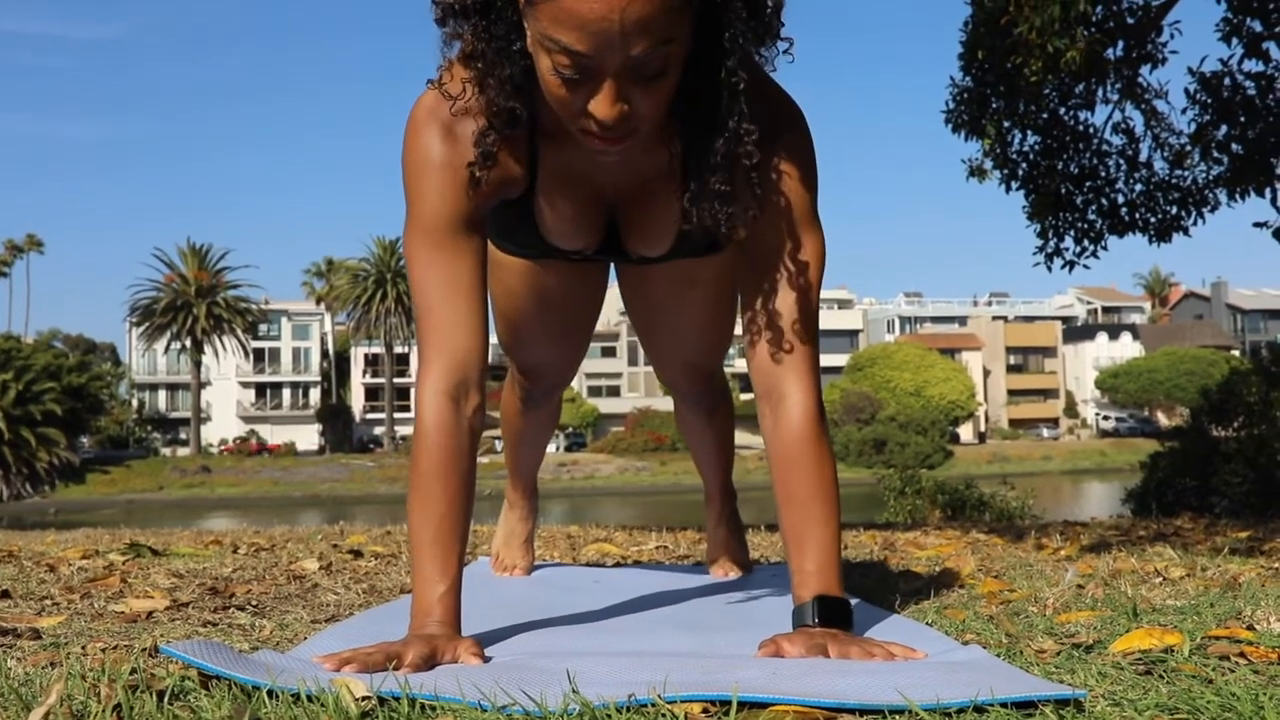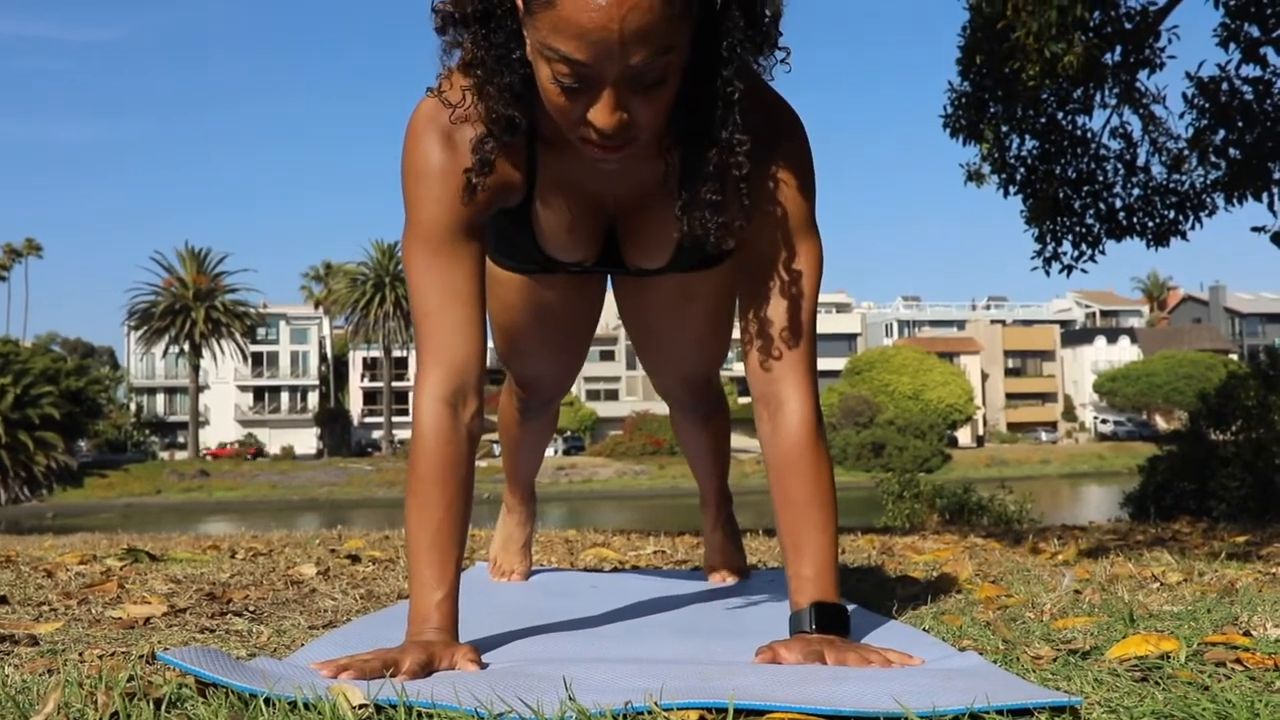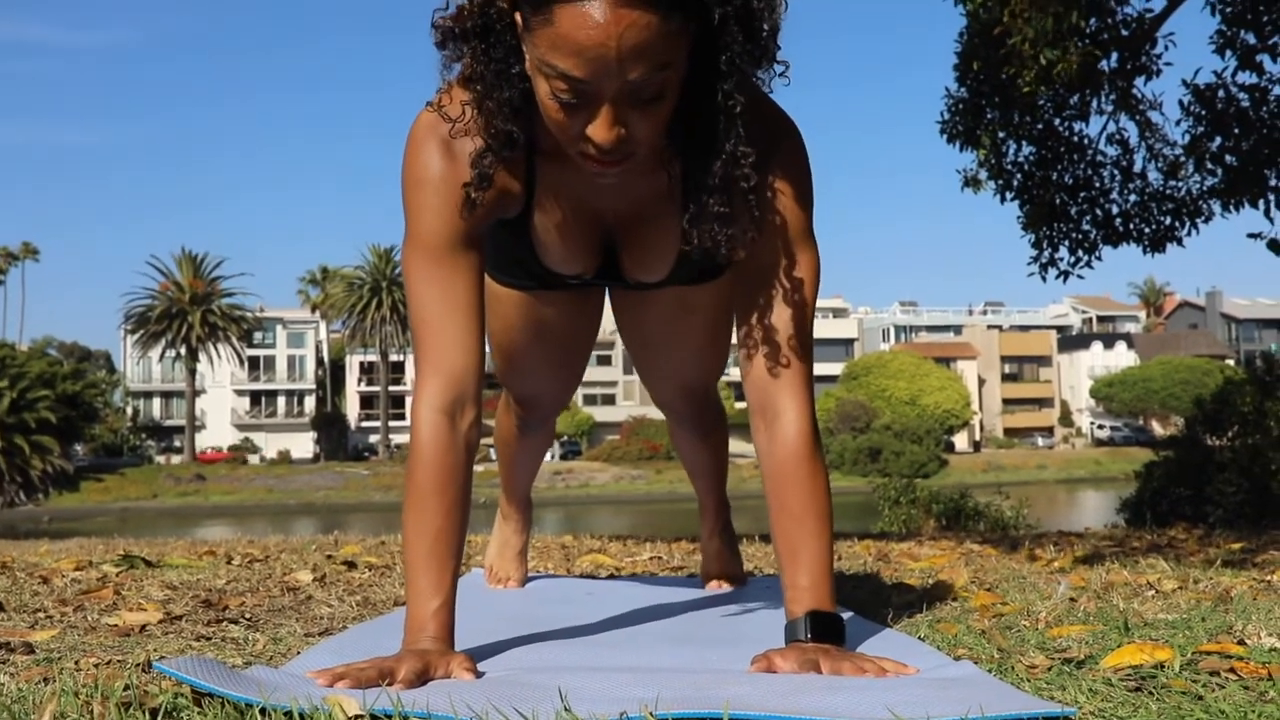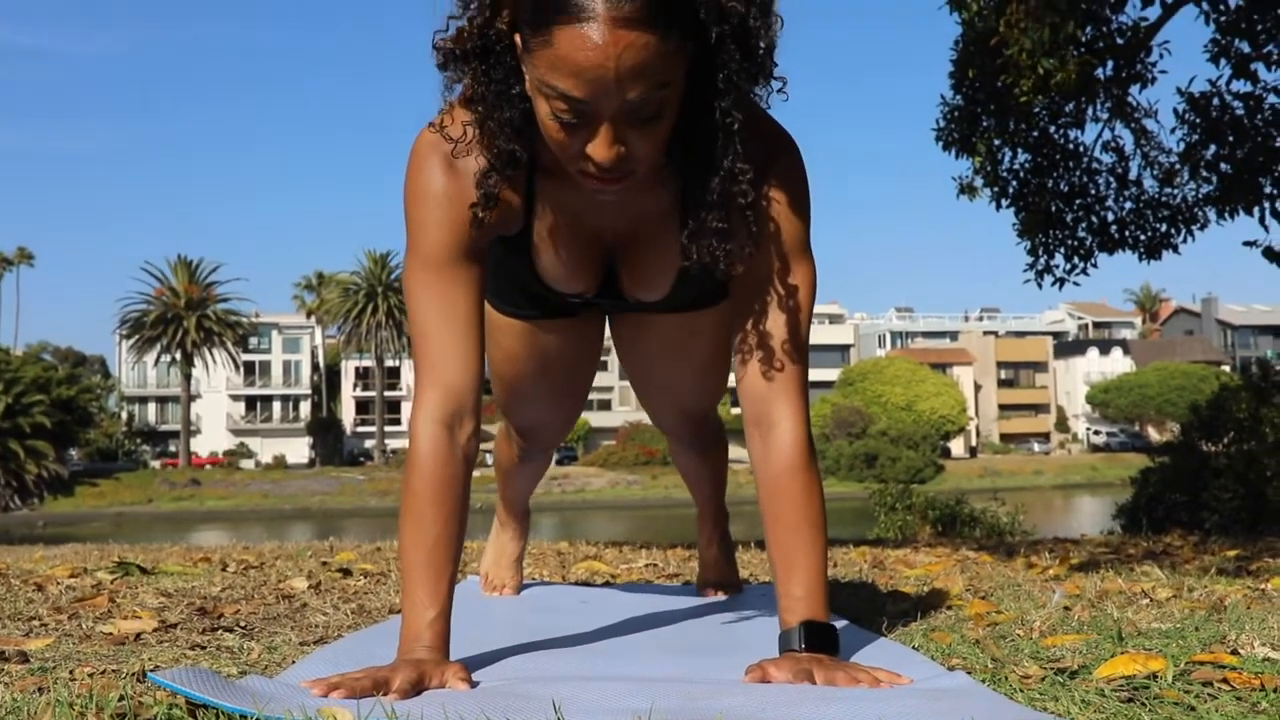
dt=0.3s
person 1, frame 1
left shoulder: (758, 125)
right shoulder: (458, 119)
left elbow: (787, 381)
right elbow: (450, 384)
left wrist: (822, 613)
right wrist: (433, 622)
left hip: (686, 227)
right hip: (537, 228)
right knee: (539, 374)
left ankle: (721, 510)
right ankle: (519, 503)
person 1, frame 2
left shoulder: (757, 132)
right shoulder: (456, 125)
left elbow: (785, 389)
right elbow: (448, 392)
left wrist: (817, 619)
right wrist: (431, 628)
left hip: (685, 244)
right hip: (534, 240)
right knee: (536, 386)
left ankle: (718, 516)
right ankle: (517, 508)
person 1, frame 3
left shoulder: (757, 144)
right shoulder: (457, 140)
left elbow: (782, 399)
right elbow: (446, 401)
left wrist: (813, 628)
right wrist: (427, 637)
left hip: (682, 258)
right hip: (535, 253)
right knee: (534, 398)
left ankle: (716, 524)
right ankle: (513, 515)
person 1, frame 4
left shoulder: (754, 160)
right shoulder: (459, 156)
left elbow: (777, 413)
right elbow: (444, 412)
left wrist: (806, 637)
right wrist: (422, 647)
left hip: (682, 285)
right hip: (537, 282)
right knee: (536, 428)
left ankle: (713, 532)
right ankle: (510, 521)
